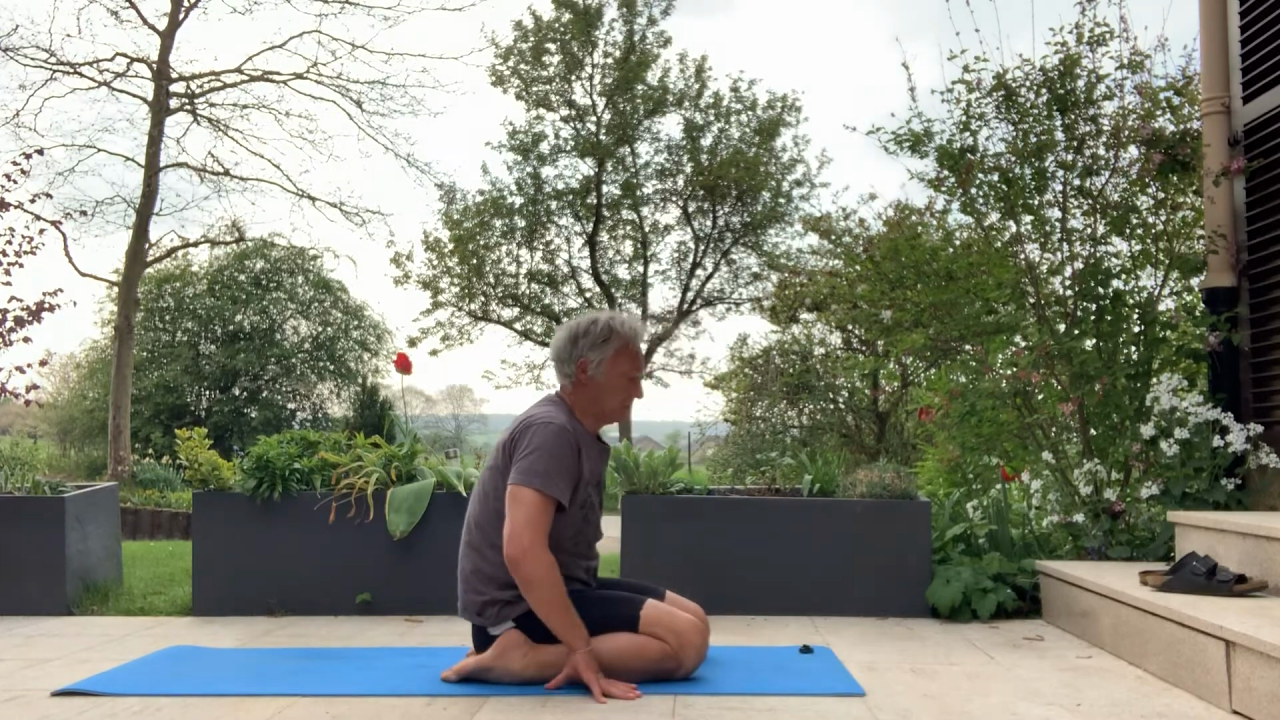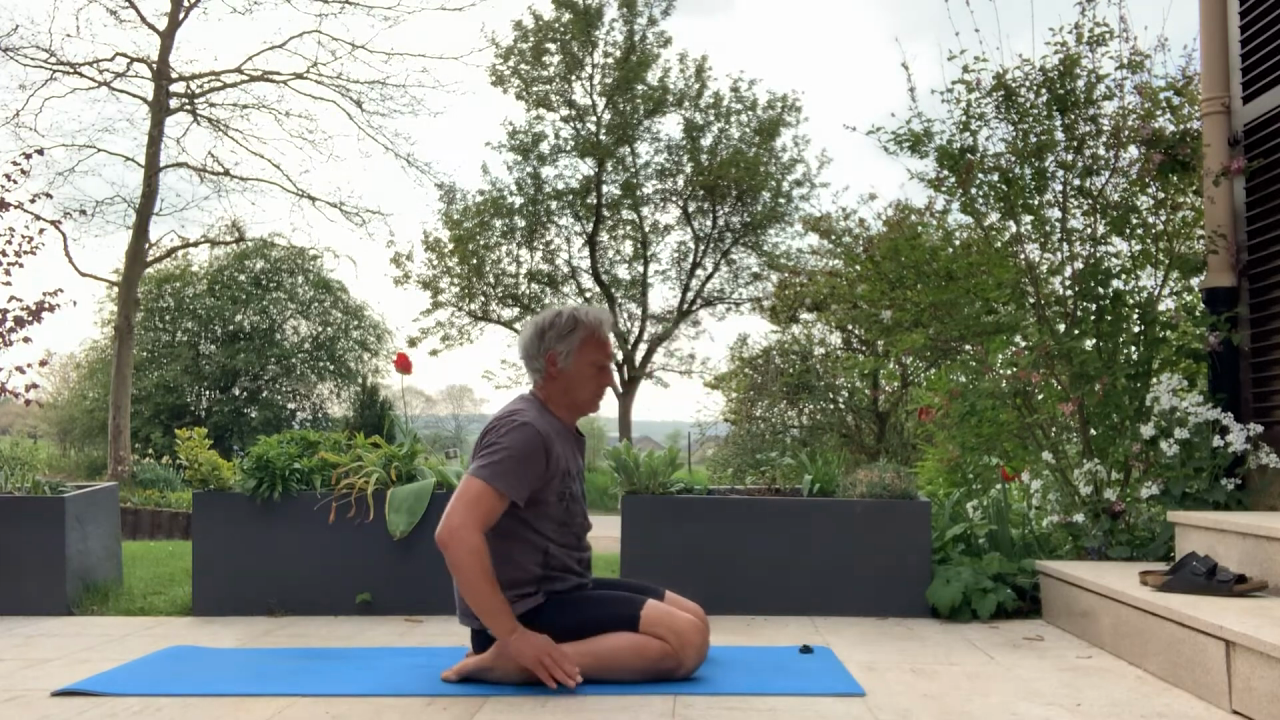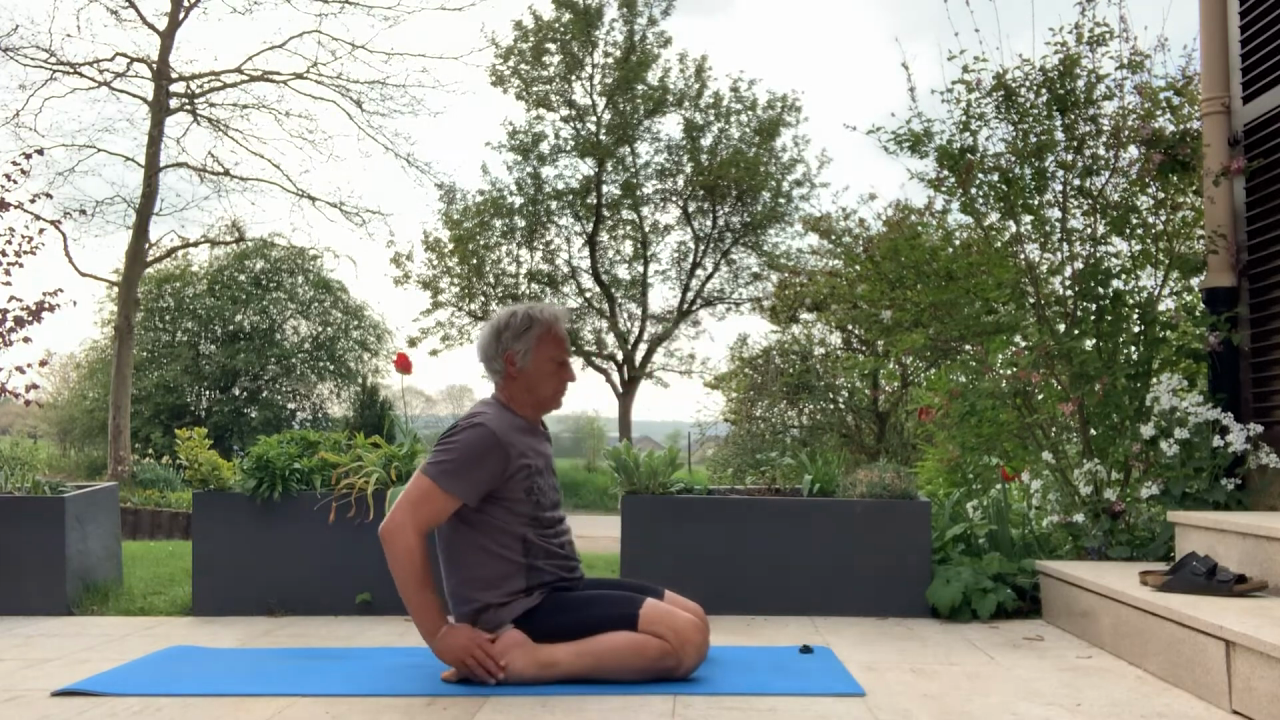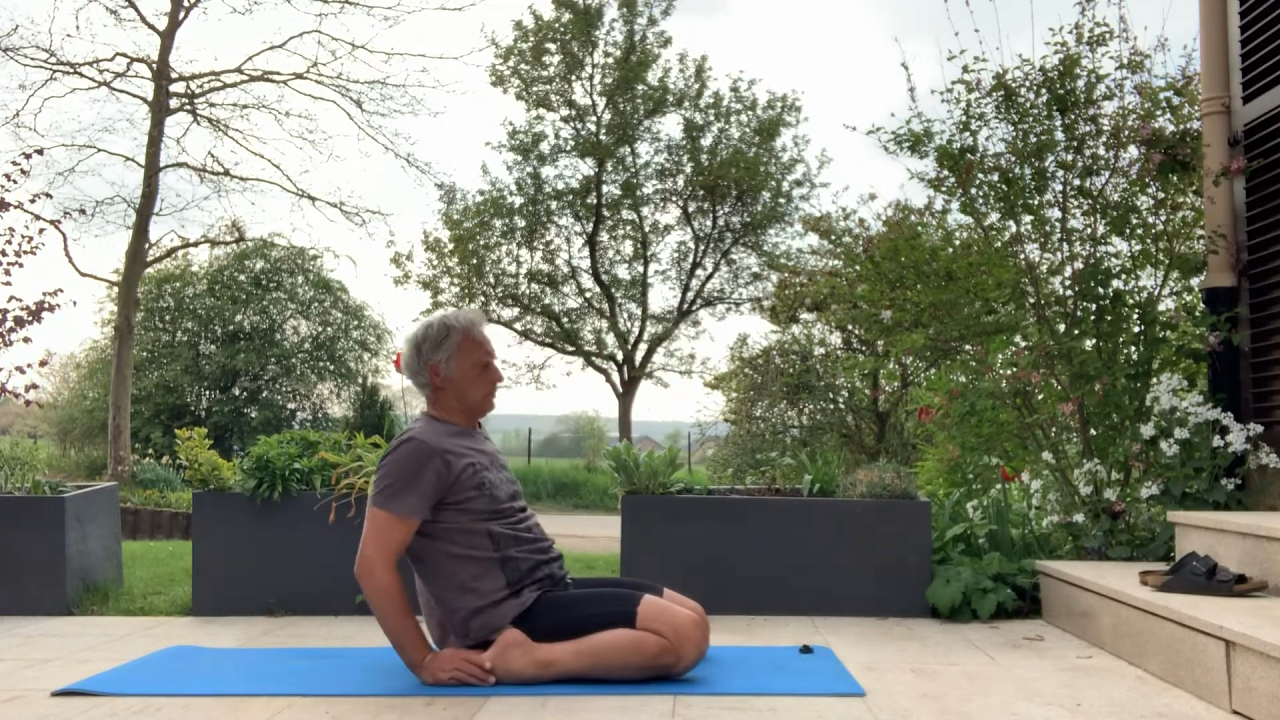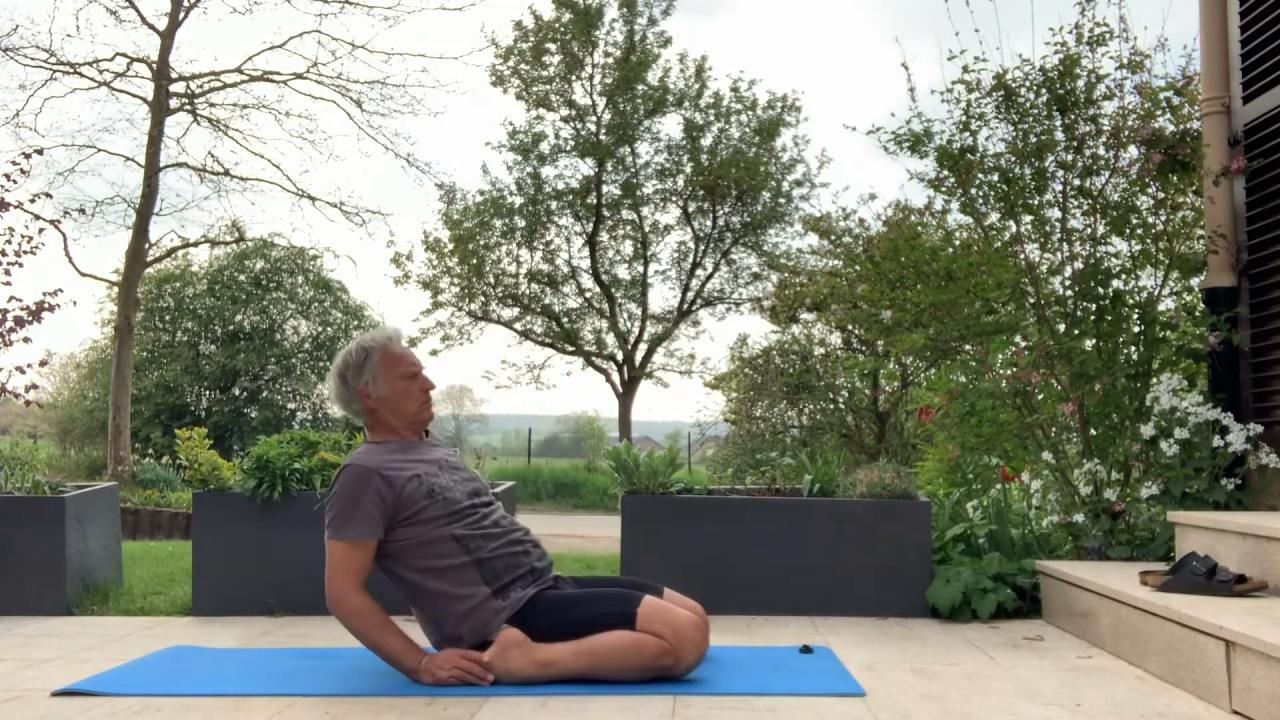
dt=0.5s
person 1, frame 1
left shoulder: (580, 432)
right shoulder: (551, 432)
right elbow: (522, 550)
right wrist: (581, 649)
left hip: (555, 595)
right hip: (517, 611)
left knee: (693, 619)
right knee: (685, 641)
left ankle: (532, 649)
right ankle: (520, 658)
person 1, frame 2
left shoulder: (560, 429)
right shoulder: (525, 431)
right elbow: (456, 533)
right wrist: (509, 635)
left hip: (557, 593)
right hip: (523, 610)
left knee: (694, 618)
right knee: (686, 640)
right ankle: (511, 657)
person 1, frame 3
left shoulder: (529, 429)
right shoulder: (485, 435)
right elbow: (399, 529)
right wrist: (439, 634)
left hip: (555, 594)
right hip: (520, 616)
left knee: (694, 620)
right knee: (686, 640)
left ankle: (531, 649)
right ankle: (518, 658)
person 1, frame 4
left shoulder: (470, 436)
right shoulder: (422, 449)
right elbow: (373, 564)
right wrist: (424, 660)
left hip: (548, 591)
right hip: (513, 618)
left knee: (692, 616)
right knee: (685, 636)
left ankle: (527, 650)
right ankle: (523, 657)
person 1, frame 5
left shoulder: (432, 448)
right shoulder: (366, 475)
right elbow: (343, 593)
right wrist: (420, 664)
left hip: (546, 589)
right hip: (510, 619)
left knee: (692, 619)
right knee: (684, 638)
right ankle: (522, 659)
